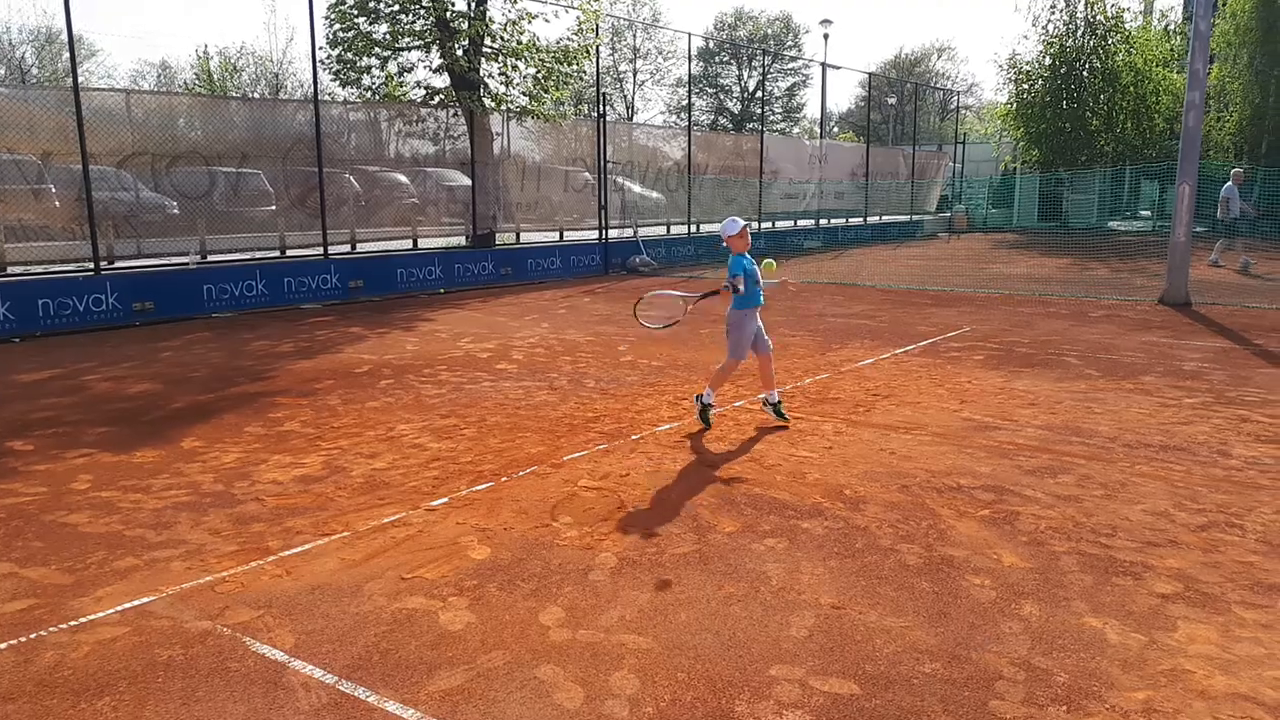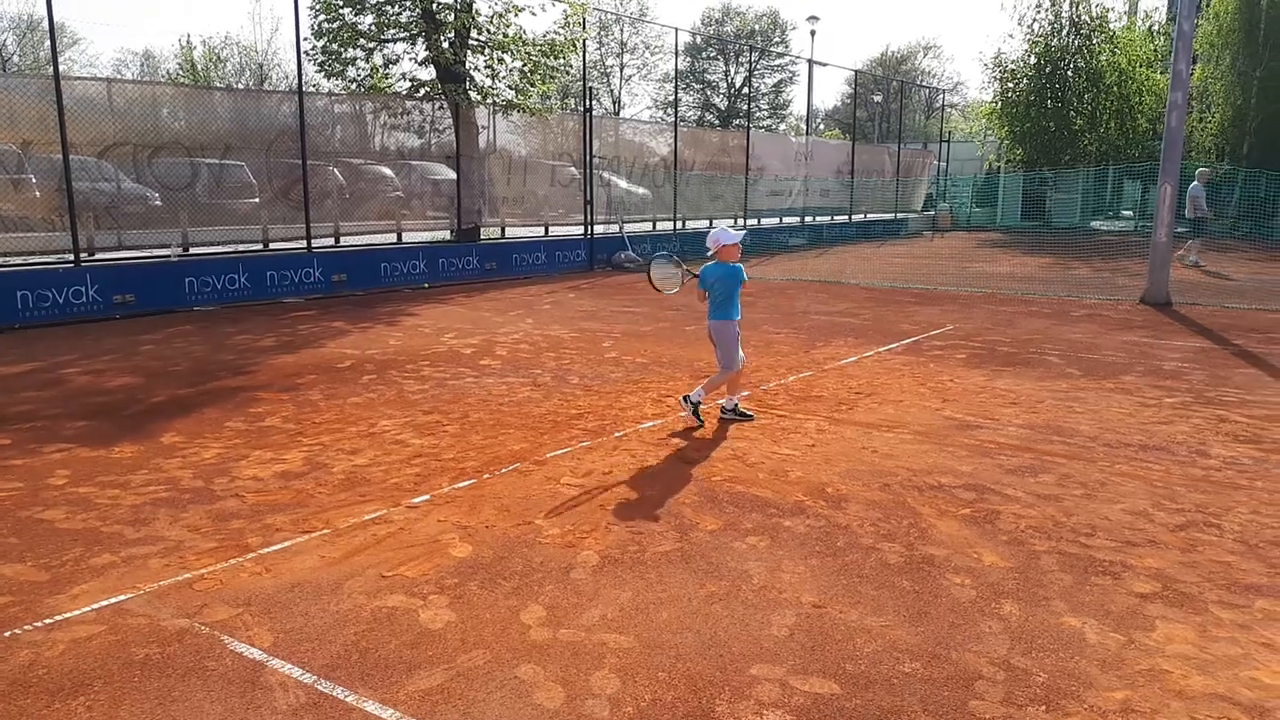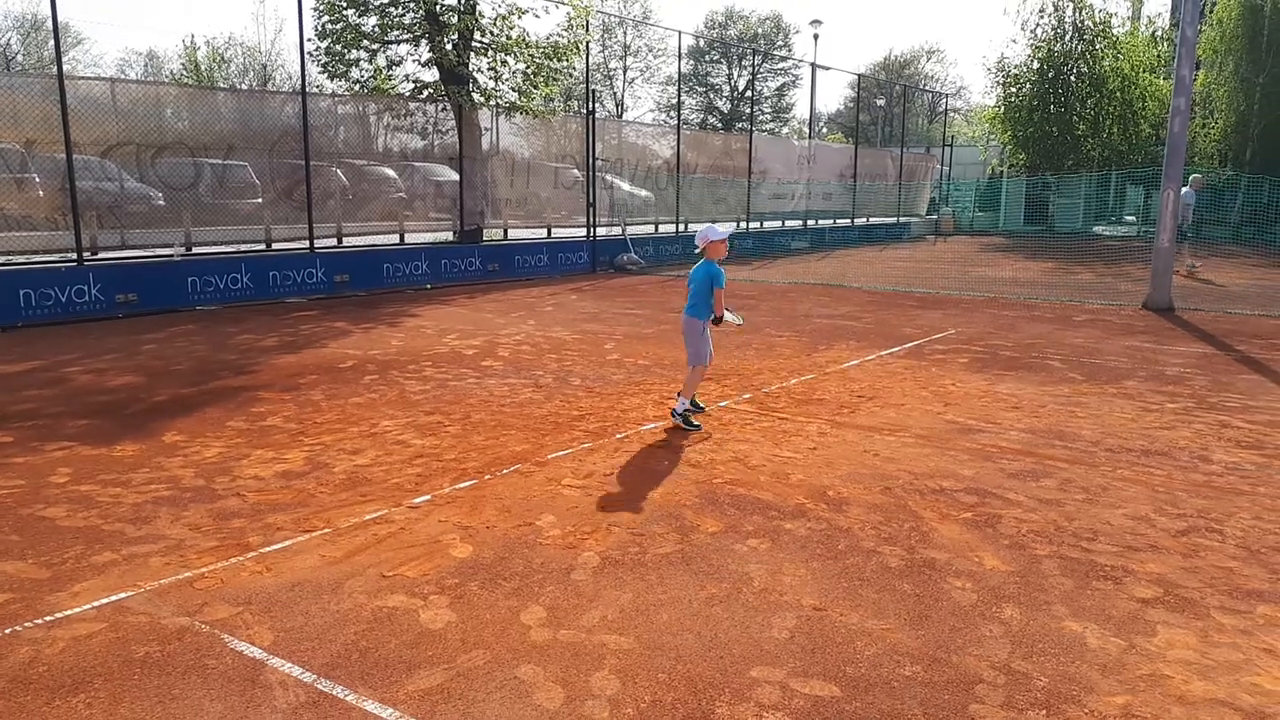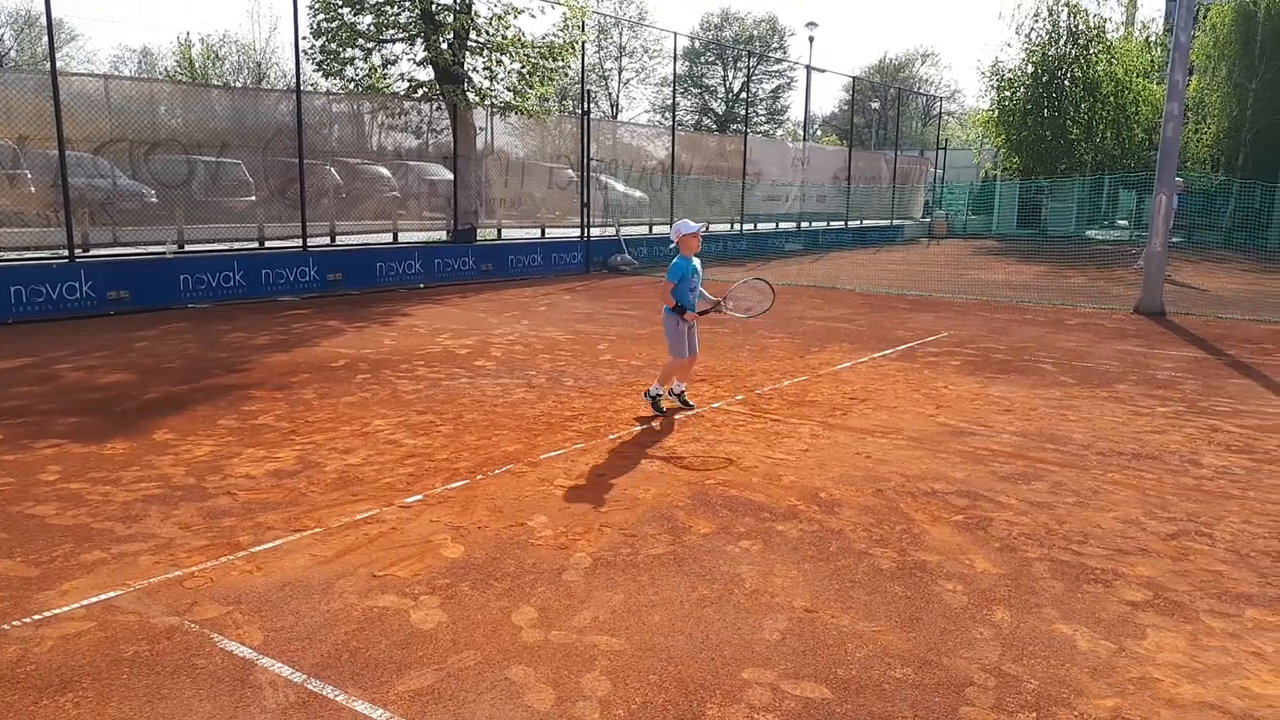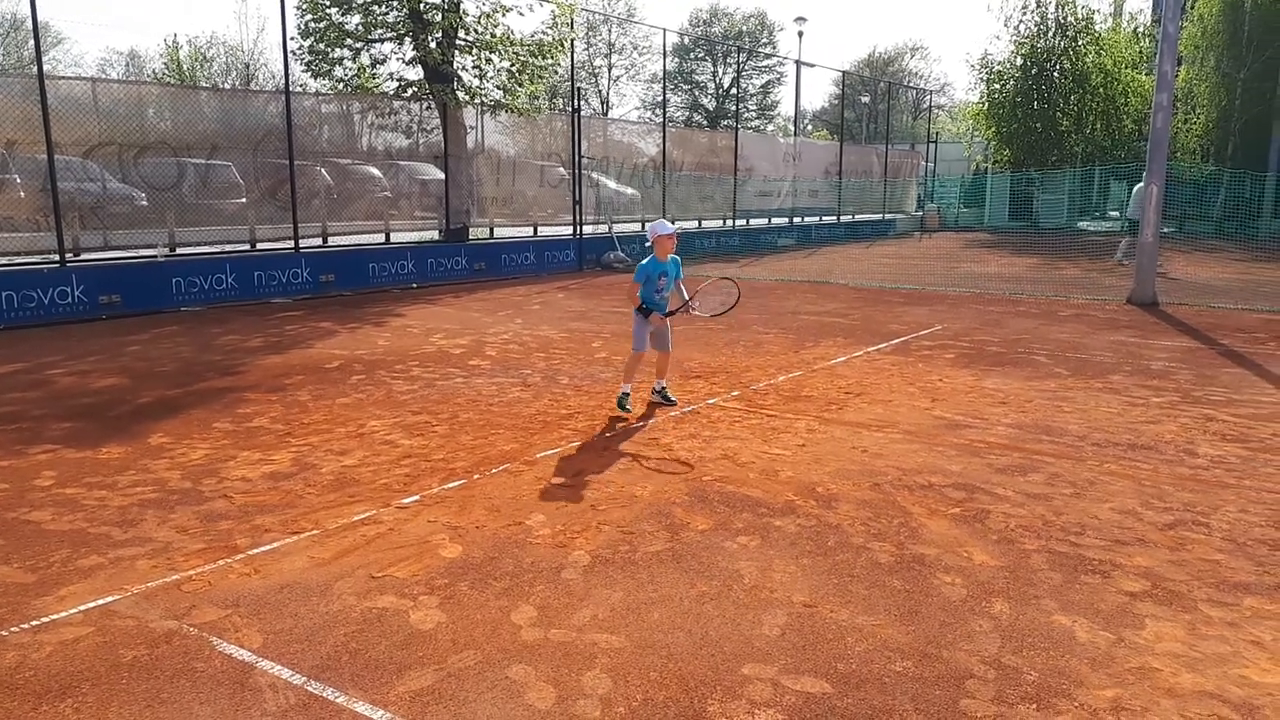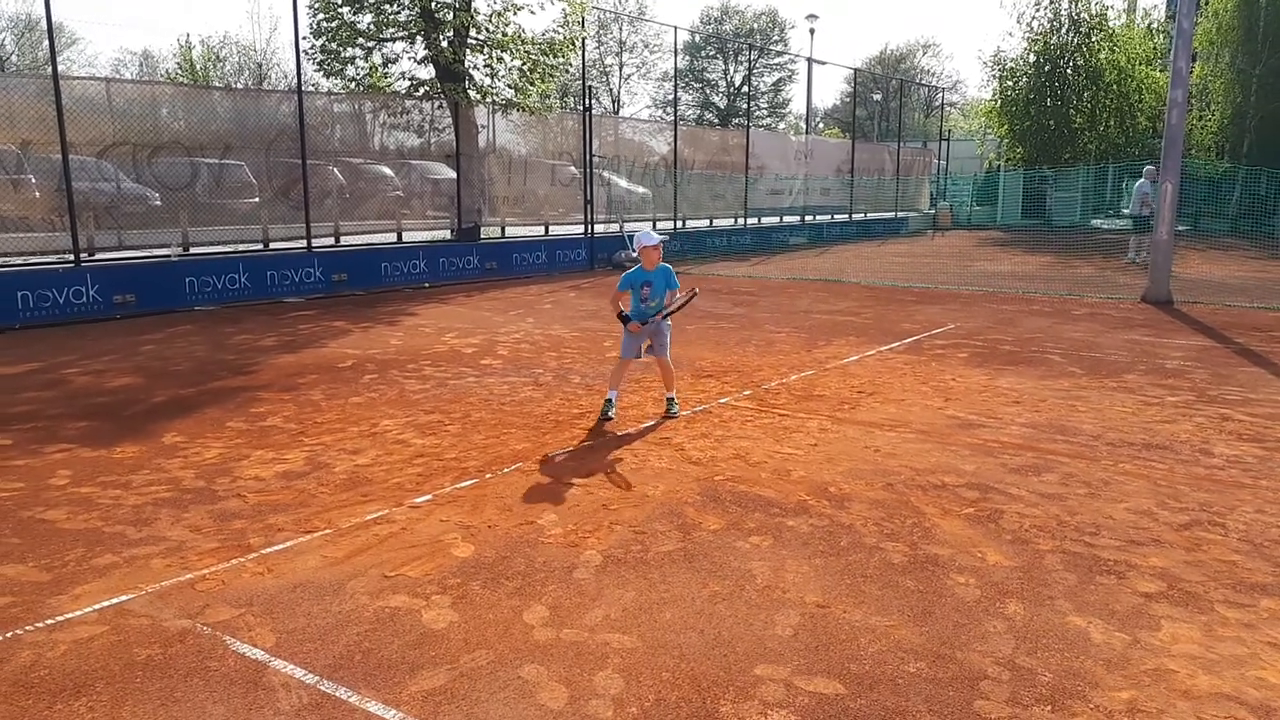
dt=0.4s
person 1, frame 1
left shoulder: (747, 257)
right shoulder: (737, 261)
right elbow: (738, 285)
right wrist: (733, 287)
left hip: (752, 314)
right hip: (741, 315)
left knee: (766, 356)
right knee: (733, 361)
left ankle: (772, 400)
right ankle: (705, 400)
person 1, frame 2
left shoulder: (706, 270)
right shoulder: (737, 270)
left elbow: (701, 298)
left hip: (714, 323)
right hip: (726, 324)
left knee: (737, 366)
right knee: (728, 371)
left ankle: (730, 407)
right ankle: (693, 400)
person 1, frame 3
left shoulder: (698, 267)
right shoulder: (716, 271)
right elbow: (718, 304)
right wrist: (716, 319)
left hip: (694, 319)
right hip: (697, 321)
left knee: (703, 362)
right knee: (699, 365)
left ankle: (687, 397)
right ankle: (680, 411)
person 1, frame 4
left shoulder: (696, 263)
right shoulder: (677, 266)
right elbow: (664, 293)
left wrist: (712, 300)
right wrist: (683, 311)
left hip: (687, 317)
right hip: (674, 318)
left knee: (692, 357)
right knee: (679, 359)
left ankle: (677, 391)
right ankle: (655, 392)
person 1, frame 5
left shoulder: (675, 262)
right shoulder: (645, 266)
left elbow: (678, 285)
right elbow: (631, 294)
left wrist: (686, 299)
right wrist: (648, 314)
left hip: (662, 315)
right hip: (644, 315)
left knee: (665, 353)
right knee: (638, 352)
left ankle: (658, 390)
right ankle: (624, 394)
person 1, frame 6
left shoulder: (667, 271)
right shoulder: (630, 276)
left elbow: (676, 296)
right elbow: (614, 300)
right wrist: (626, 321)
left hip: (659, 323)
right hip: (636, 323)
left knee: (662, 360)
right knee: (624, 360)
left ankle: (671, 399)
right ankle: (610, 404)
